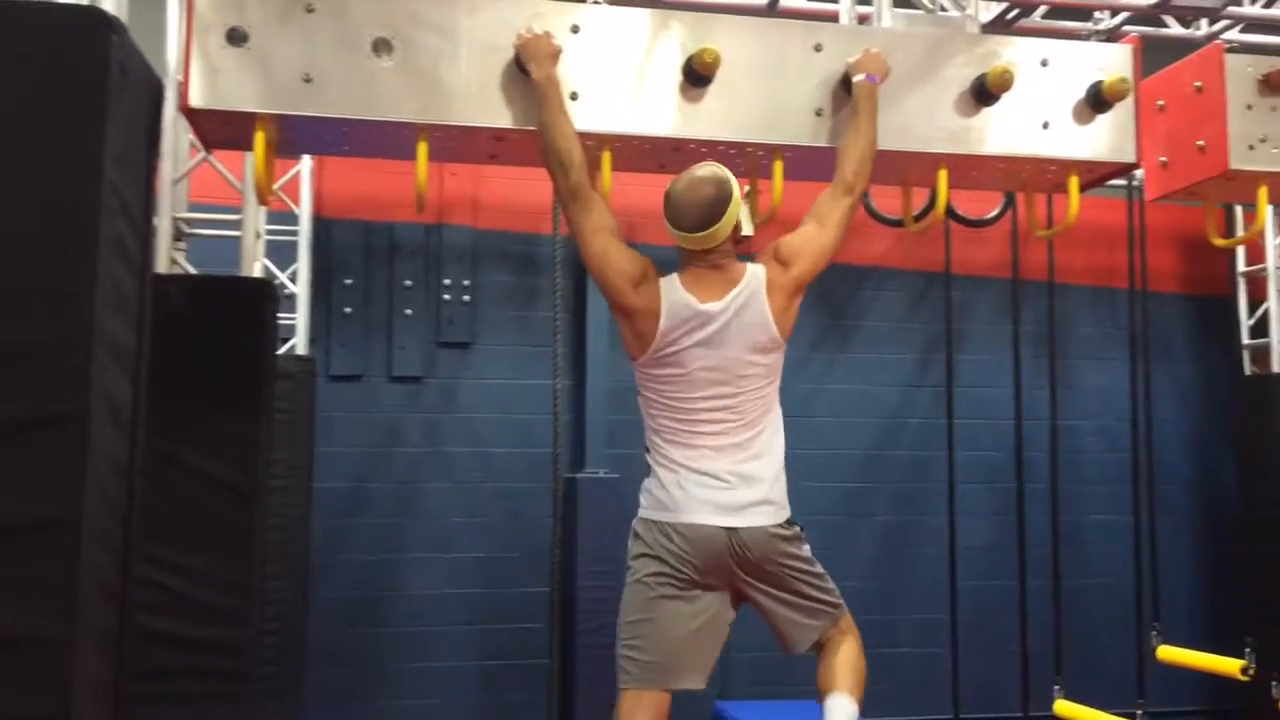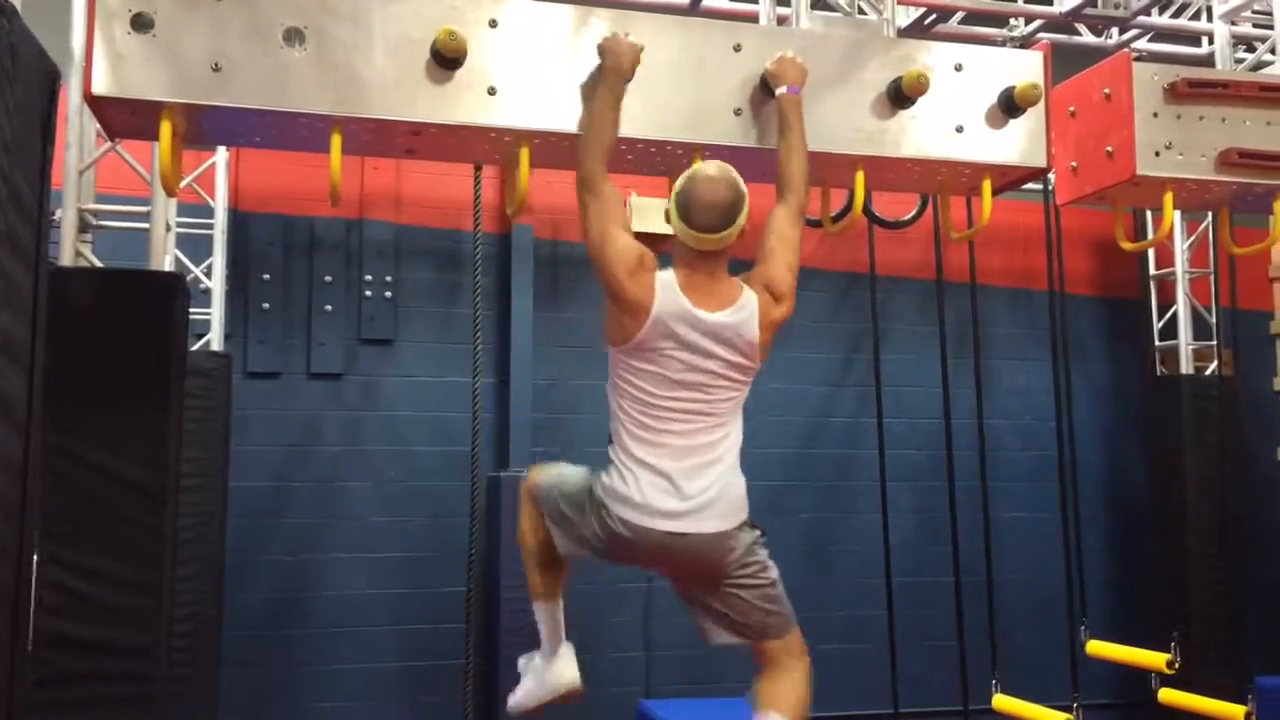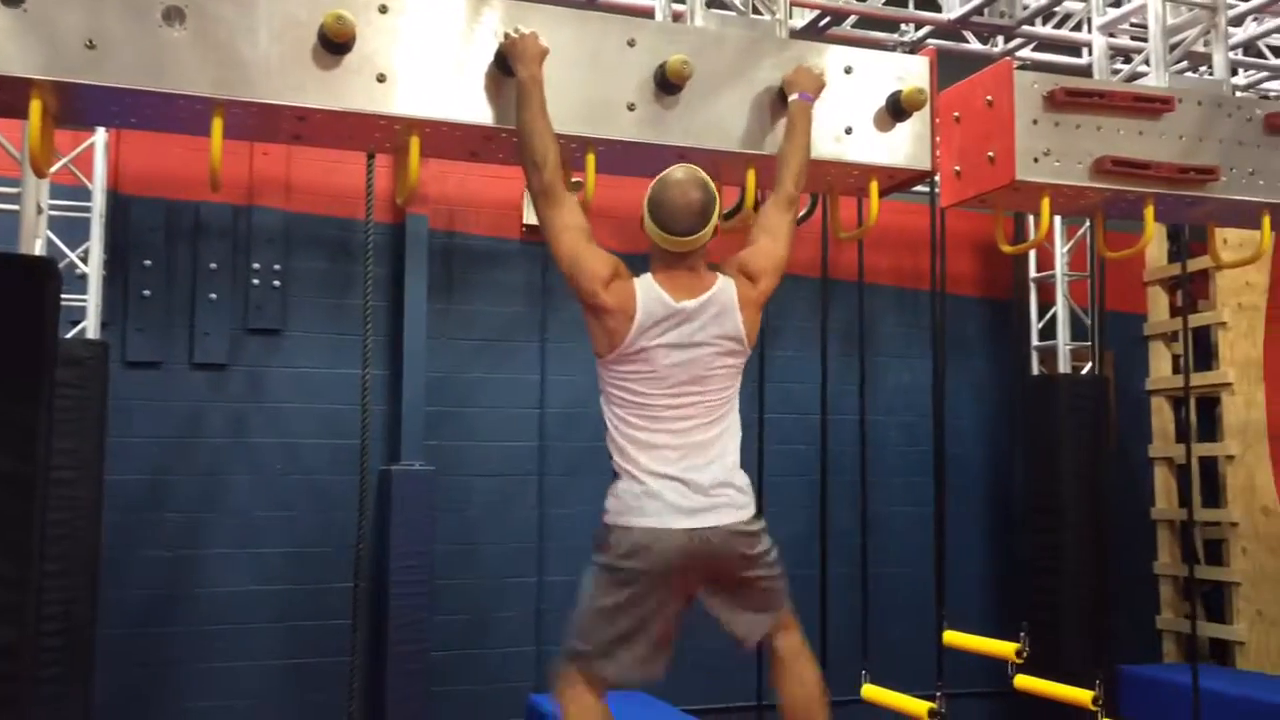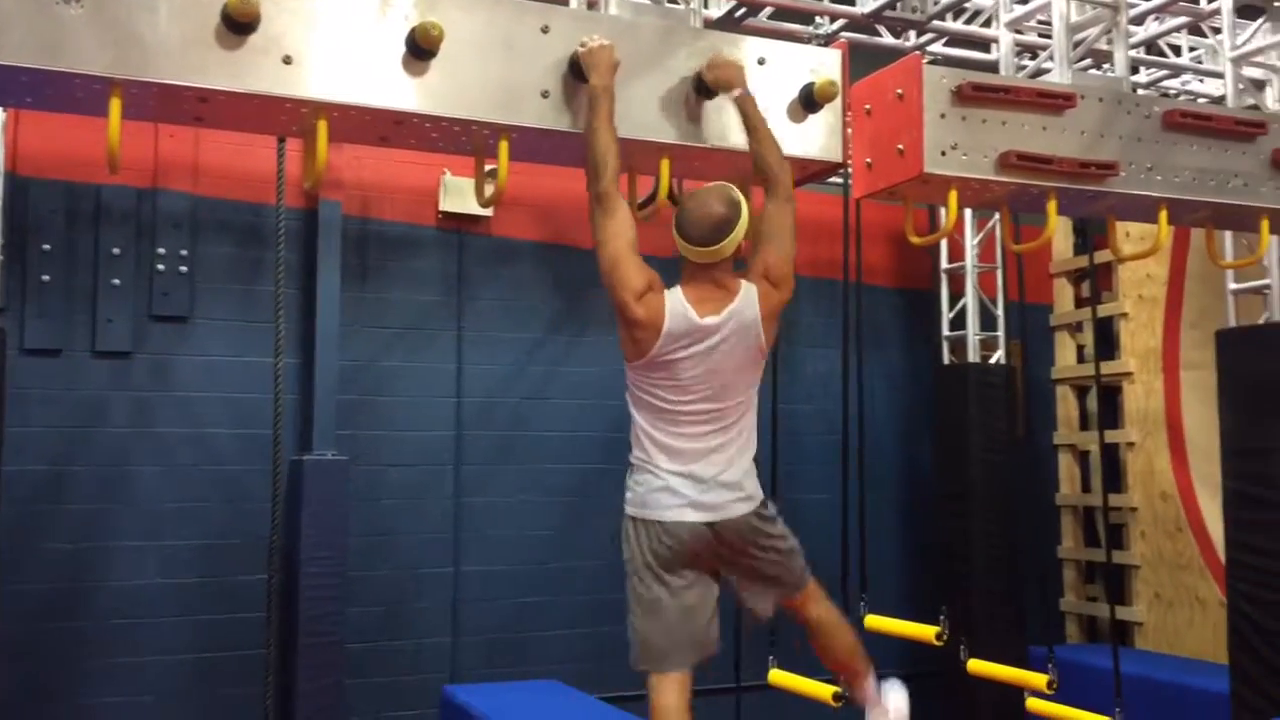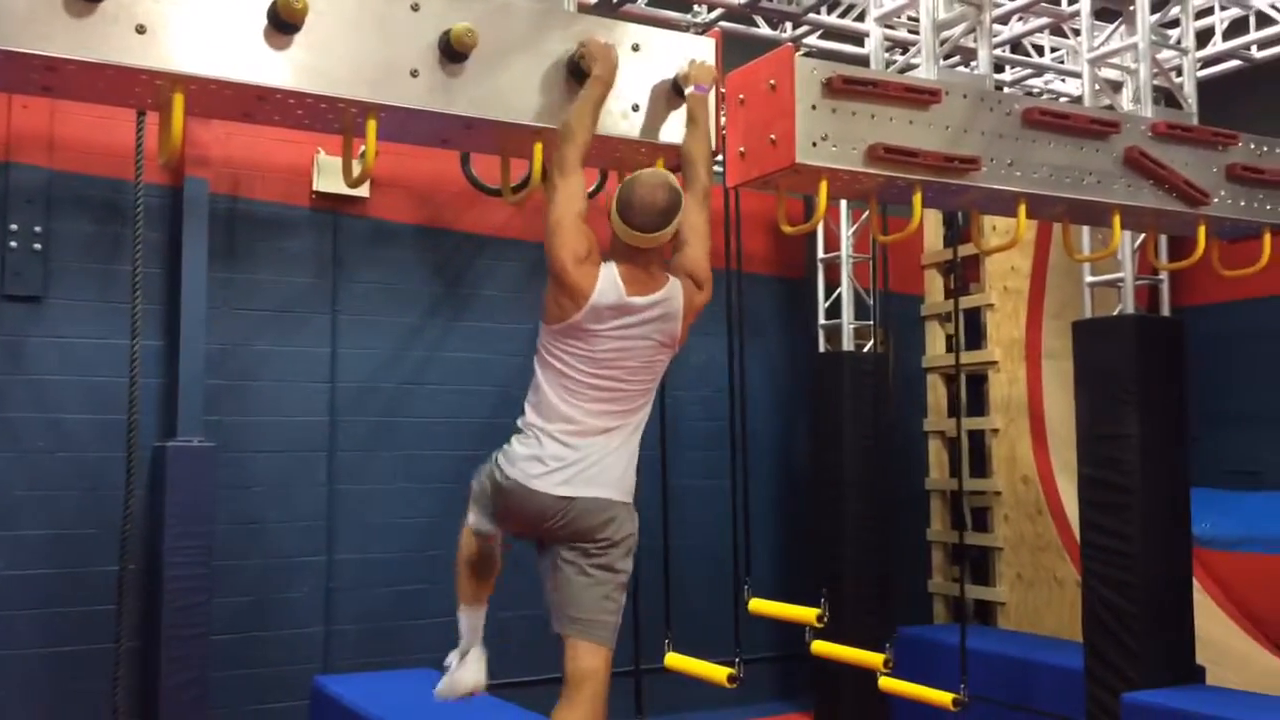
dt=1s
person 1, frame 1
left shoulder: (640, 300)
right shoulder: (776, 284)
left elbow: (573, 186)
right elbow: (848, 187)
left wrist: (543, 77)
right wrist: (866, 83)
left hip: (674, 532)
right hip: (765, 527)
right knee: (841, 637)
person 1, frame 2
left shoulder: (635, 290)
right shoulder: (767, 305)
left elbow: (592, 176)
right elbow: (793, 199)
left wrist: (612, 76)
right wrist: (789, 96)
left hip: (623, 519)
right hip: (718, 533)
left knee: (537, 488)
right knee: (789, 661)
left ankle: (552, 655)
person 1, frame 3
left shoulder: (611, 299)
right shoulder: (744, 293)
left elbow: (549, 189)
right elbow: (786, 198)
left wrist: (528, 76)
right wrist: (802, 102)
left hip: (642, 532)
right hip: (730, 523)
right knee: (786, 638)
person 1, frame 4
left shoulder: (643, 309)
right shoulder: (765, 302)
left elbow: (604, 193)
right elbow: (779, 185)
left wrist: (599, 86)
right wrist: (739, 93)
left hip: (659, 521)
right hip: (738, 513)
right knee: (808, 598)
person 1, frame 5
left shoulder: (576, 276)
right shoulder: (687, 297)
left elbow: (566, 165)
right elbow: (697, 189)
left wrist: (599, 77)
right wrist: (697, 97)
left hip: (526, 486)
right hip: (604, 506)
left knee: (481, 499)
left ankle: (471, 651)
